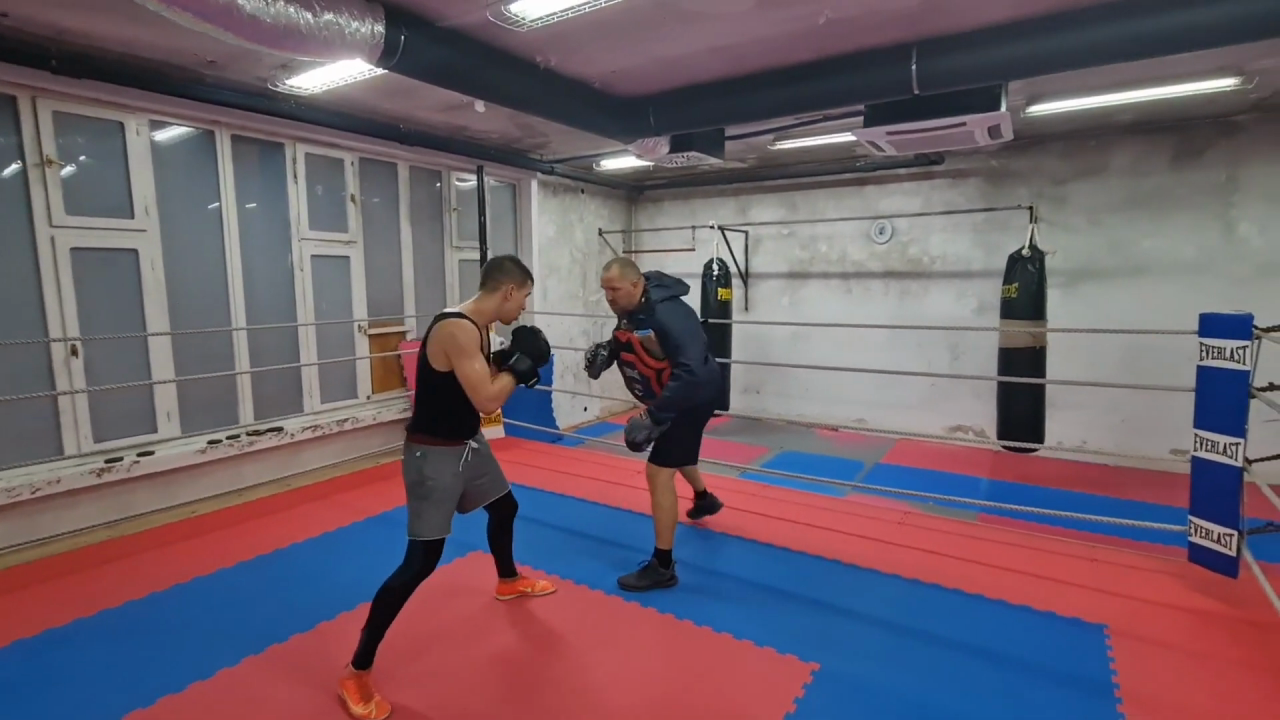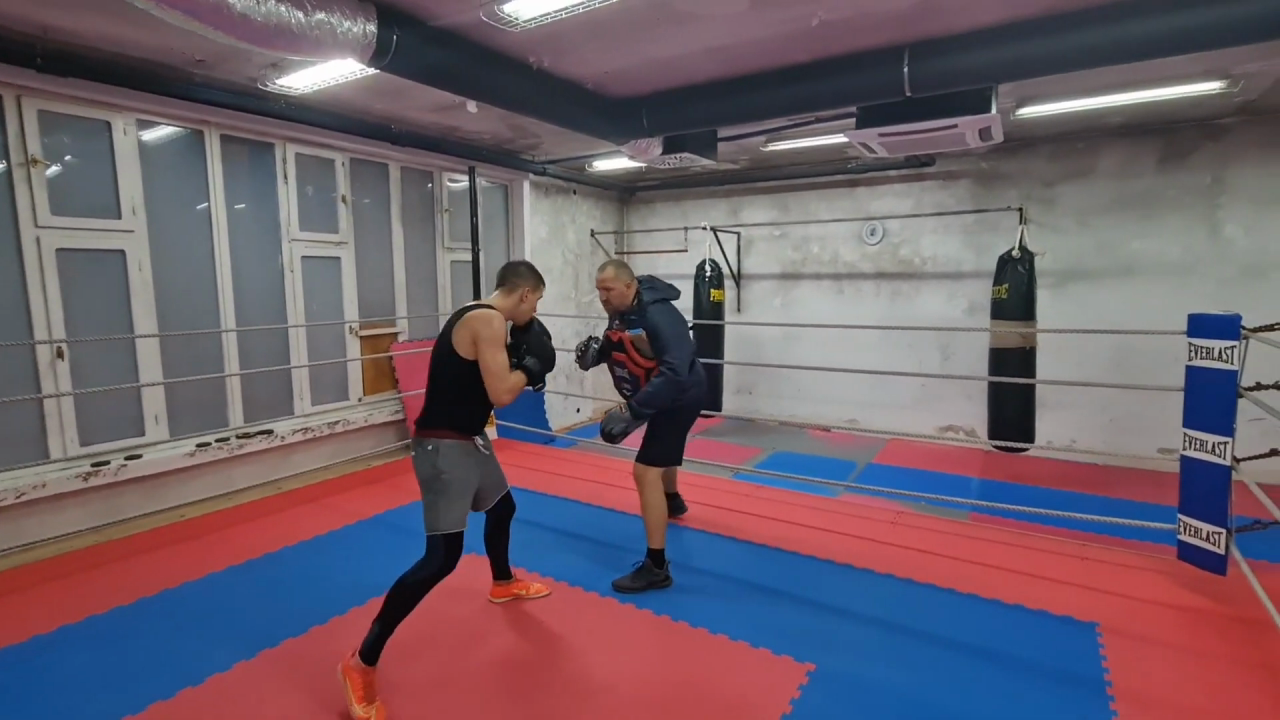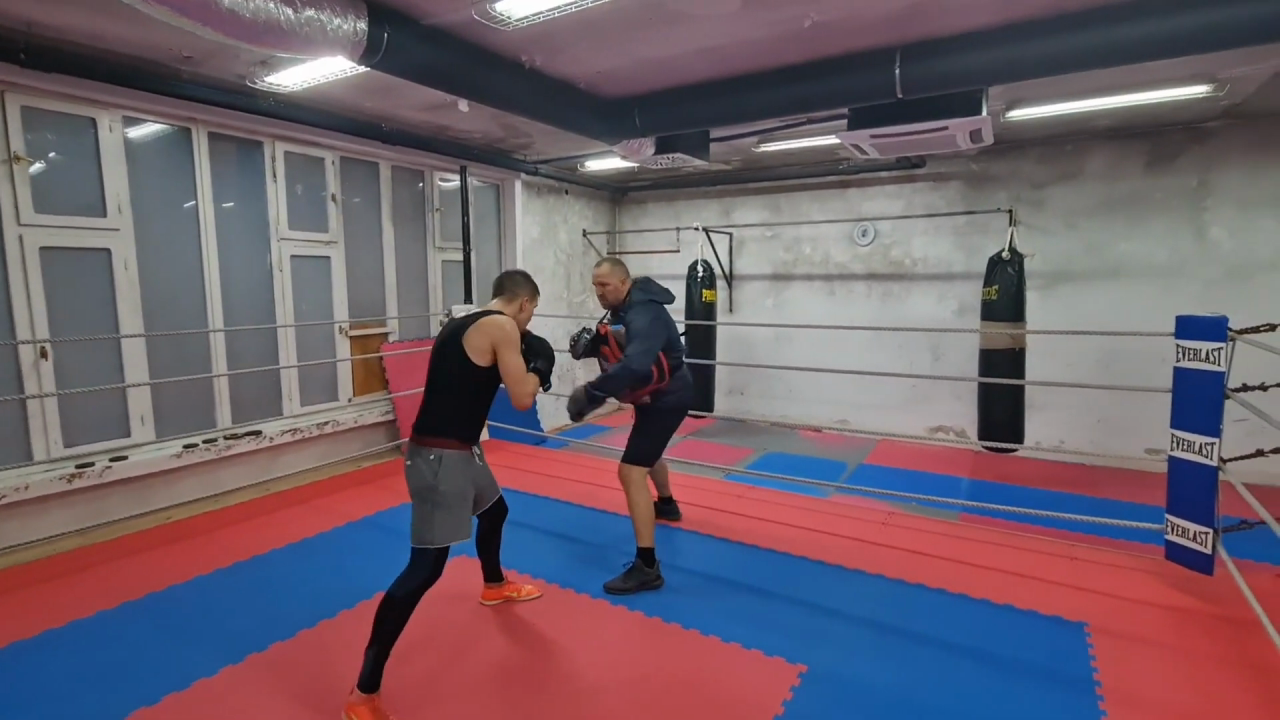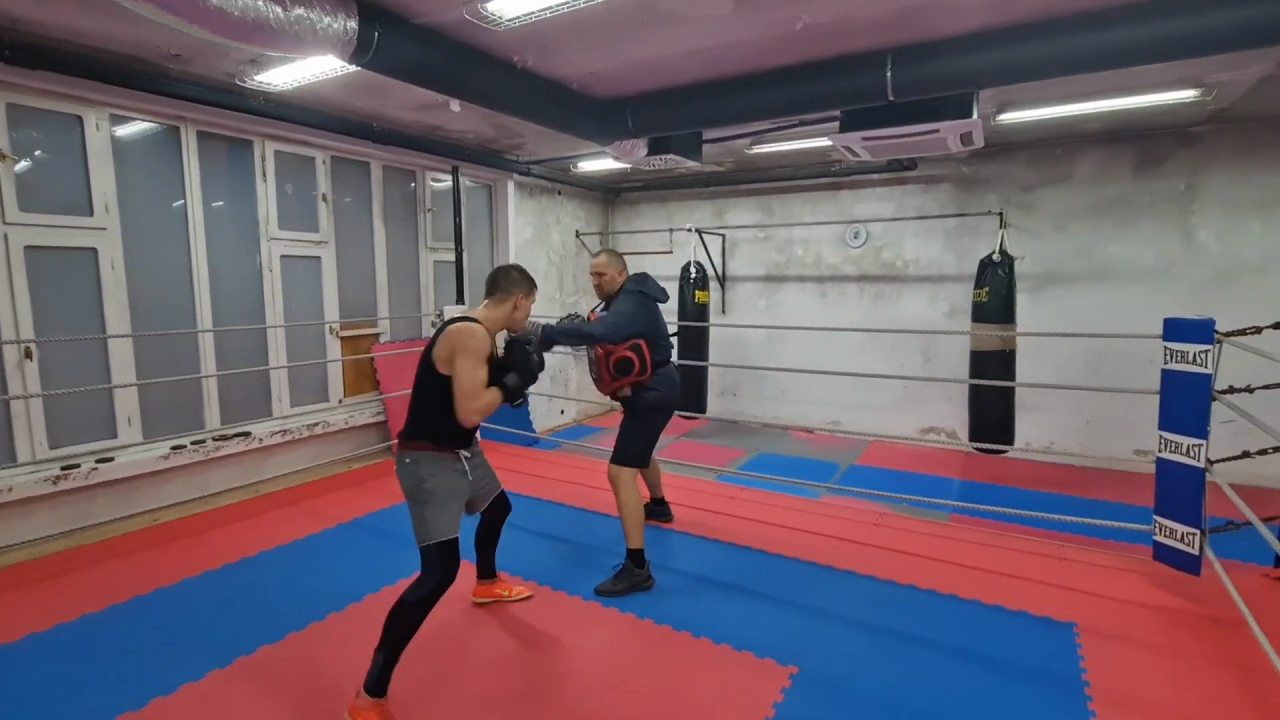
dt=0.2s
person 1, frame 1
left shoulder: (478, 324)
right shoulder: (456, 329)
right elbow: (487, 401)
left wrist: (510, 363)
right wrist: (523, 365)
left hip: (468, 443)
right hip: (434, 453)
left knee: (504, 506)
right knee: (421, 562)
left ankle: (509, 580)
right ankle: (357, 672)
person 1, frame 2
left shoulder: (482, 318)
right shoulder: (486, 320)
right elbow: (500, 394)
left wrist: (519, 359)
right wrist: (532, 364)
left hip: (469, 439)
right hip: (443, 446)
left knee: (503, 507)
right knee: (441, 558)
left ankle: (503, 583)
right ankle: (362, 663)
person 1, frame 3
left shoulder: (465, 323)
right shoulder: (502, 326)
right elbow: (523, 398)
left wrist: (519, 365)
right wrist: (538, 367)
left hip: (460, 449)
right hip: (441, 456)
left knee: (495, 510)
right knee: (425, 569)
left ankle: (495, 585)
person 1, frame 4
left shoulder: (471, 330)
right shoulder: (469, 336)
right elbow: (469, 413)
left wrist: (510, 369)
right wrist: (515, 378)
left hip: (459, 451)
right hip: (428, 460)
left knee: (498, 506)
right knee: (441, 569)
left ankle: (487, 583)
person 2, frame 1
left shoulder: (669, 315)
right shoulder: (631, 310)
left elbow: (691, 373)
right elbow: (629, 347)
left wrist: (654, 418)
right wrist: (607, 352)
left hip: (695, 396)
right hip: (676, 395)
left knee: (659, 471)
right knee: (674, 452)
left ankle: (662, 567)
right ankle: (704, 498)
person 2, frame 2
left shoulder: (659, 317)
right shoulder: (621, 312)
left elbow: (674, 373)
right elbow: (619, 347)
left wrist: (632, 412)
right wrist: (597, 349)
left hip: (680, 397)
right hip: (660, 397)
left knee: (646, 471)
right knee: (660, 452)
left ankle: (656, 567)
right ankle: (673, 499)
person 2, frame 3
left shoulder: (644, 316)
right shoulder: (620, 309)
left elbow: (633, 365)
right elbow: (615, 347)
left wrist: (589, 393)
right wrist: (591, 341)
left hip: (666, 399)
right hip: (653, 397)
left knee: (631, 470)
right knee: (648, 452)
left ankle: (646, 567)
right ankle: (666, 504)
person 2, frame 4
left shoulder: (632, 304)
right shoulder: (621, 300)
left elbow: (599, 331)
right elbow: (604, 334)
left wrist: (546, 335)
right wrist: (575, 328)
left hip: (651, 397)
right hip: (646, 393)
left knee: (620, 472)
right knee: (640, 453)
left ankle: (637, 568)
right ankle: (658, 505)
